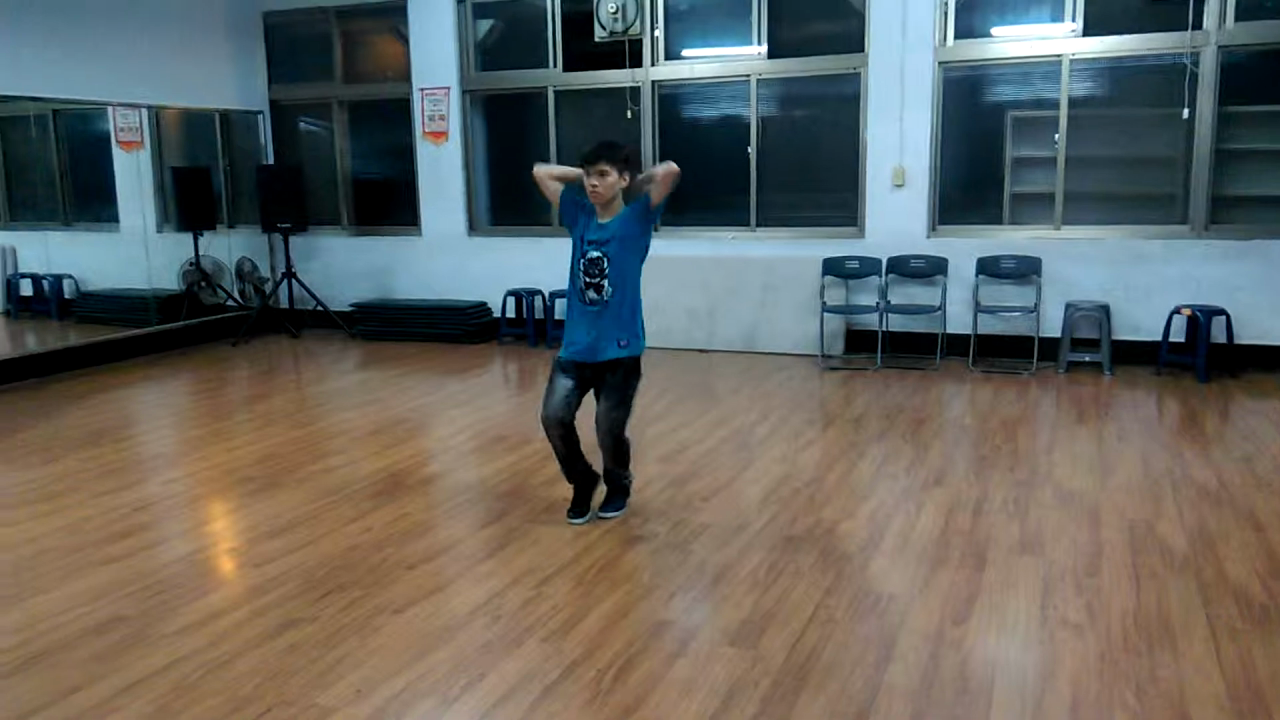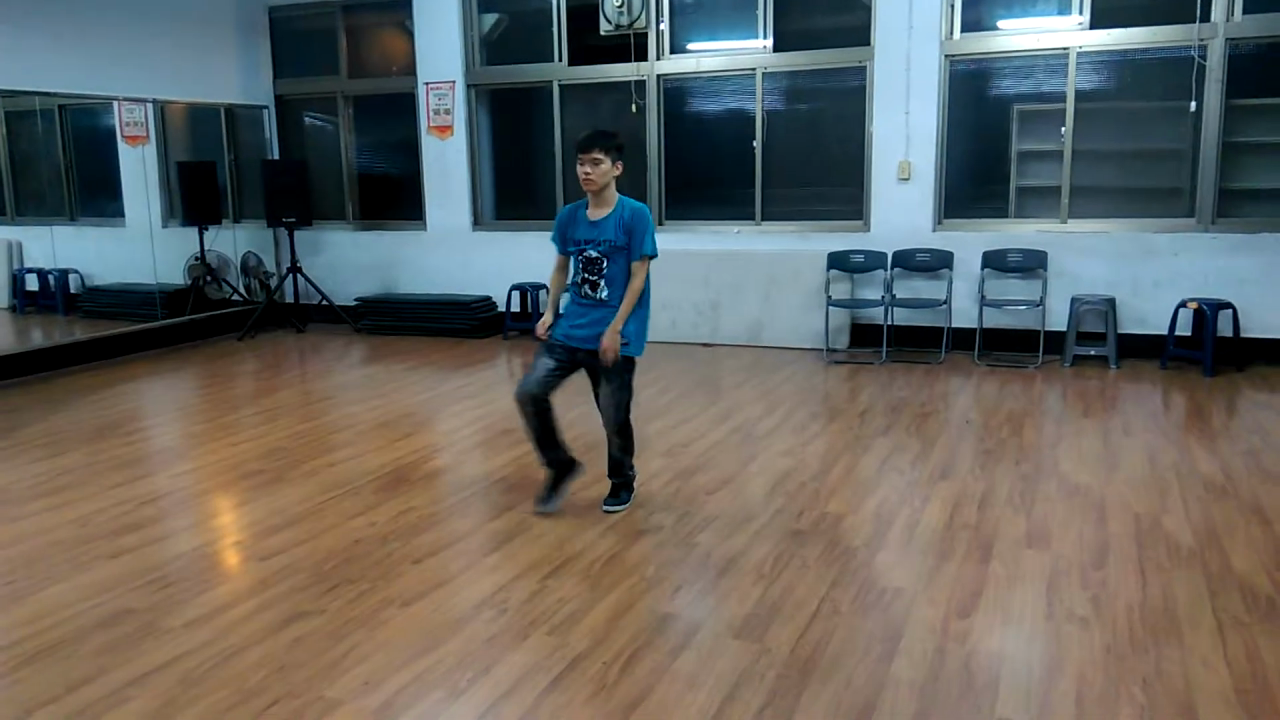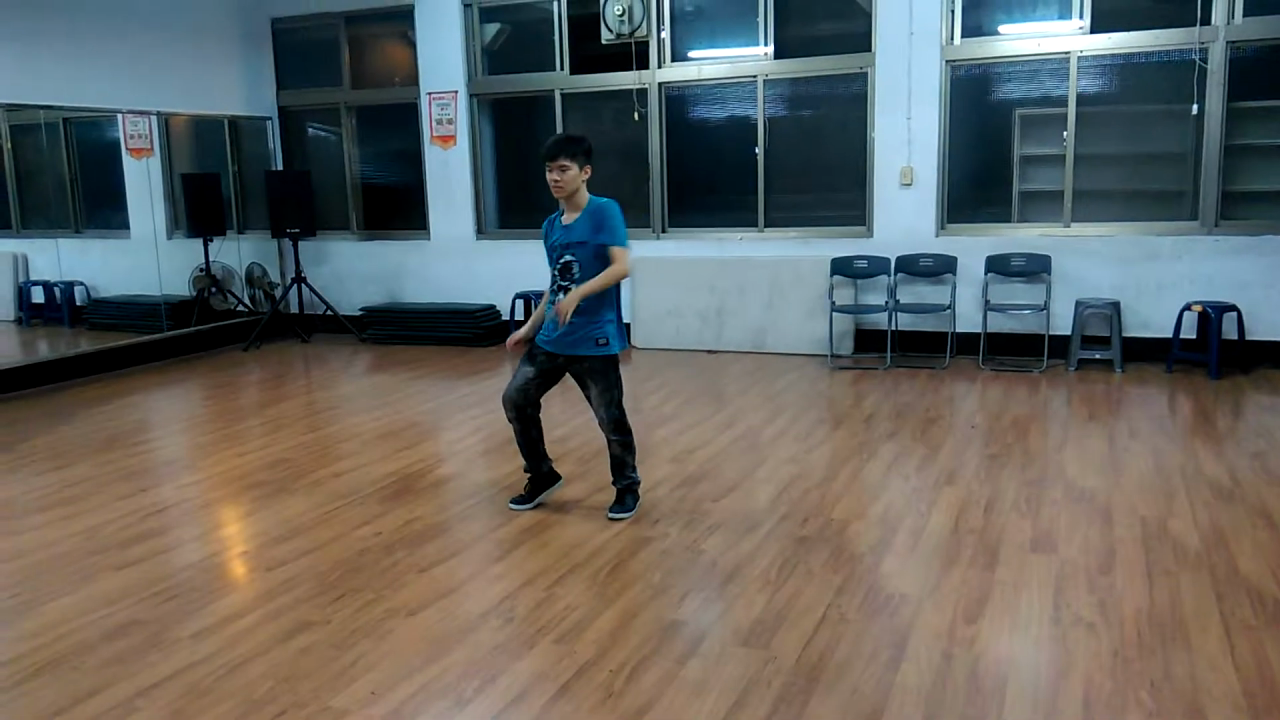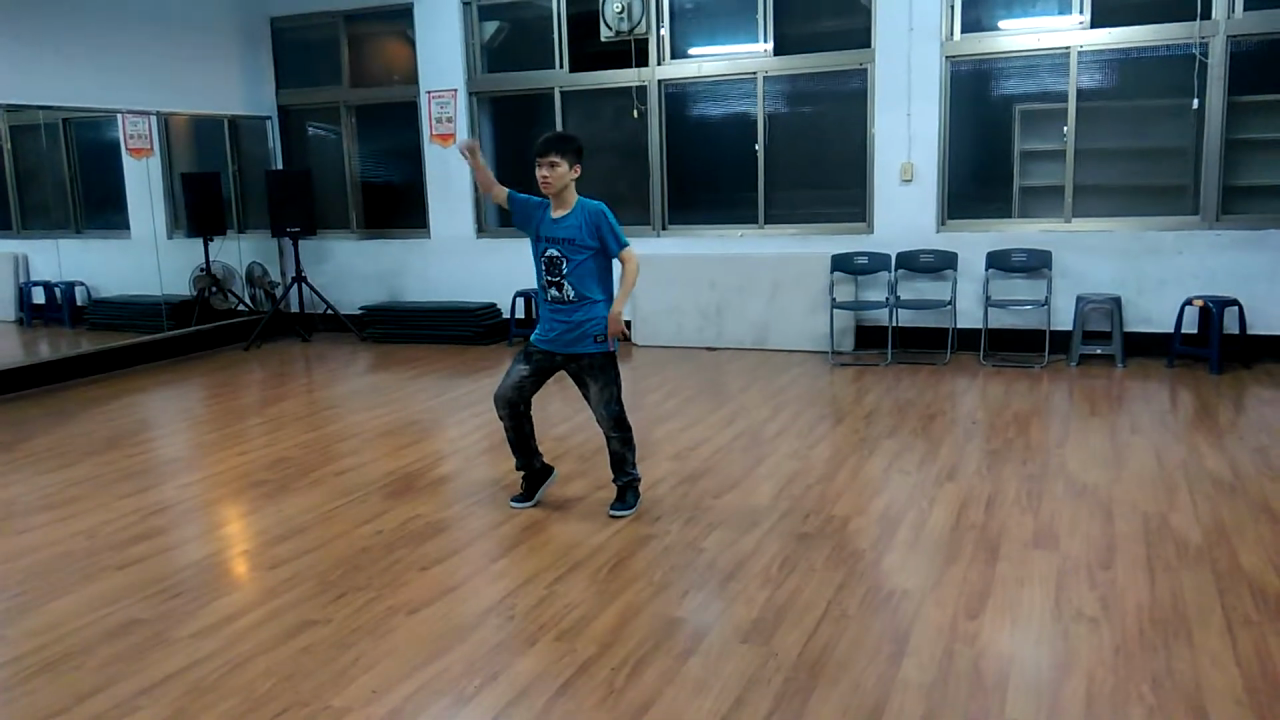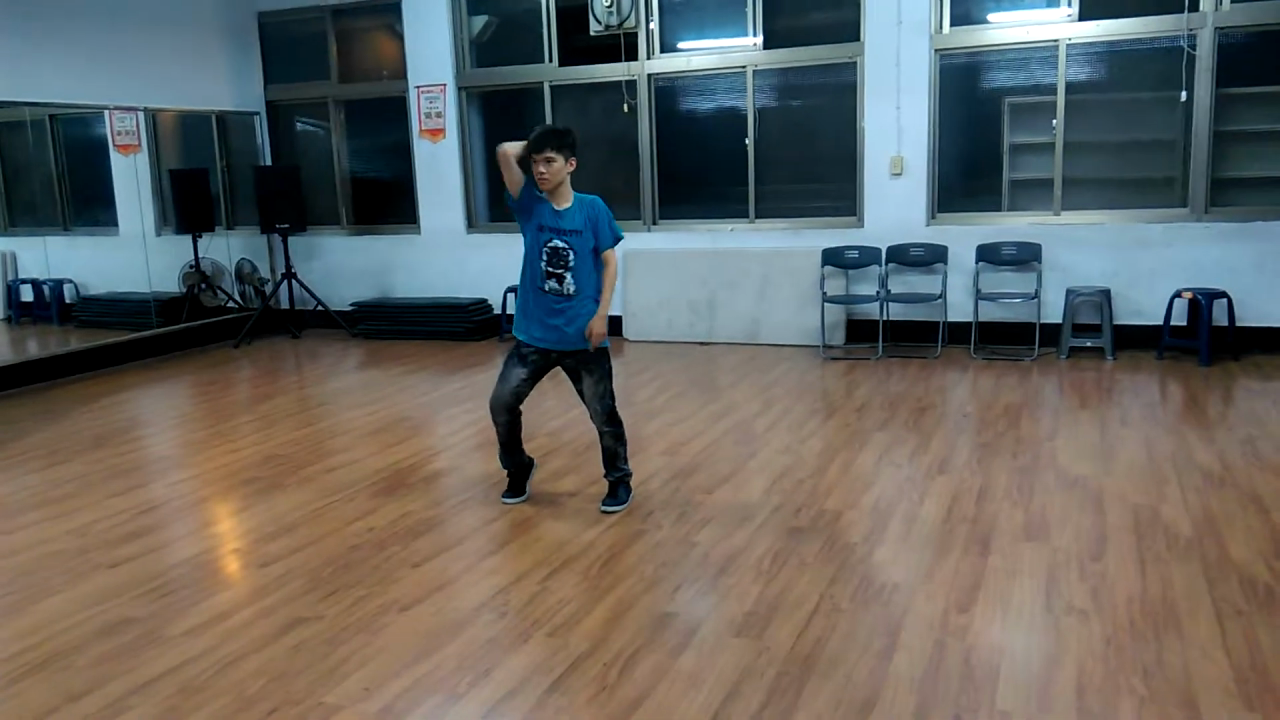
dt=0.7s
person 1, frame 1
left shoulder: (637, 218)
right shoulder: (579, 213)
left elbow: (670, 173)
right elbow: (542, 174)
left wrist: (646, 179)
right wrist: (583, 172)
left hip: (619, 344)
right hip: (576, 343)
left knee: (609, 428)
right knee: (554, 417)
left ankle: (618, 486)
right ankle: (582, 484)
person 1, frame 2
left shoulder: (635, 214)
right shoulder: (569, 217)
left elbow: (638, 278)
left wrist: (615, 329)
right wrist: (549, 312)
left hip: (614, 335)
right hip: (569, 330)
left knee: (614, 418)
right knee: (529, 392)
left ankle: (622, 481)
right ankle: (561, 467)
person 1, frame 3
left shoulder: (604, 211)
right shoulder: (552, 225)
left elbow: (621, 265)
left wrist: (575, 296)
right wrist: (529, 327)
left hip: (596, 339)
right hip: (552, 337)
left knee: (610, 418)
right knee: (516, 399)
left ankle: (627, 486)
right ankle: (542, 475)
person 1, frame 4
left shoulder: (594, 213)
right shoulder: (533, 210)
left elbow: (629, 260)
right elbow: (493, 190)
left wrist: (617, 308)
right wrist: (475, 158)
left hip: (590, 338)
right hip: (546, 336)
left knee: (609, 416)
right knee: (507, 398)
left ankle: (627, 484)
right ankle: (536, 472)
person 1, frame 5
left shoulder: (592, 208)
right shoulder: (528, 204)
left elbow: (609, 262)
right elbow: (505, 154)
left wrist: (602, 313)
right wrist: (529, 144)
left hip: (582, 334)
right hip: (534, 333)
left knee: (603, 412)
right knee: (502, 402)
left ankle: (619, 480)
right ankle: (518, 469)
